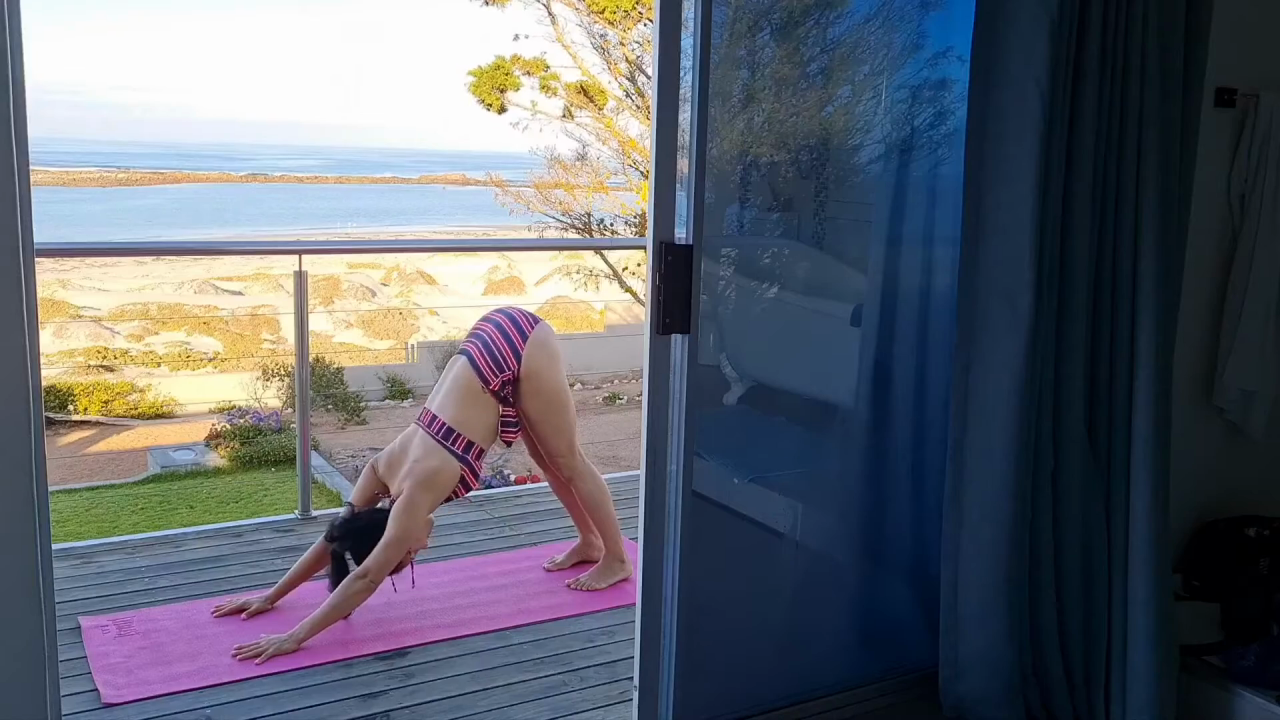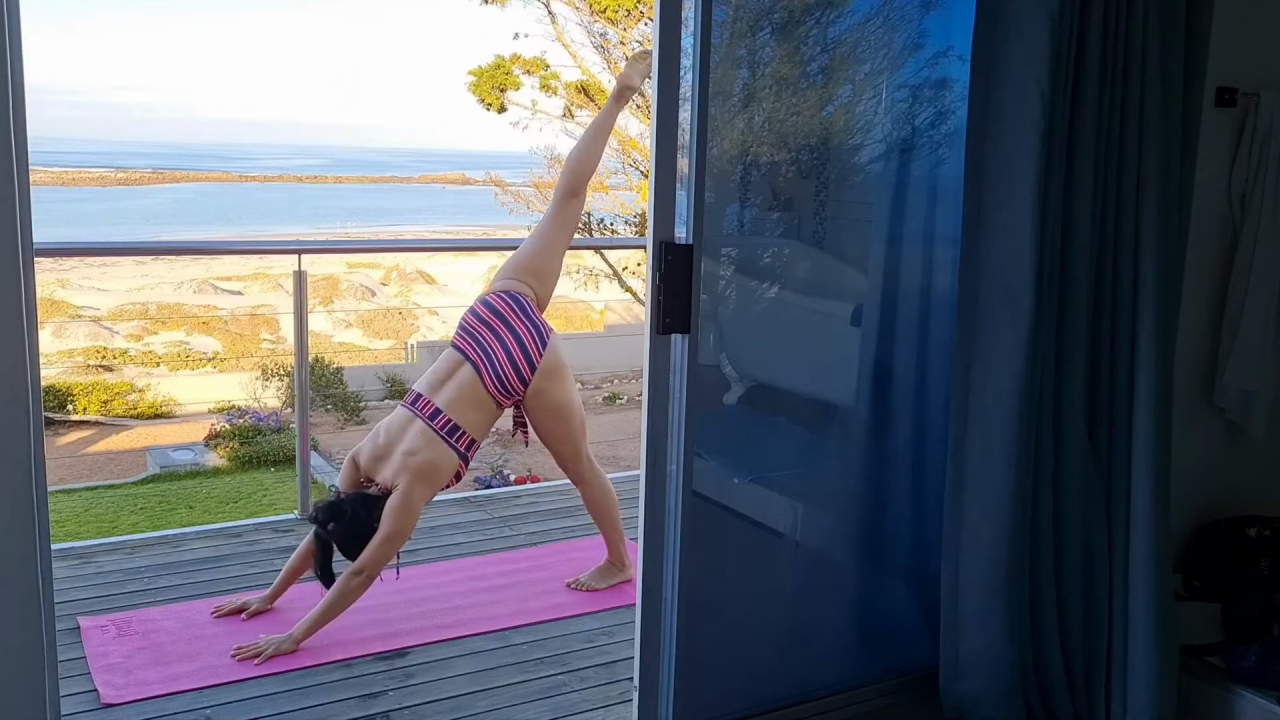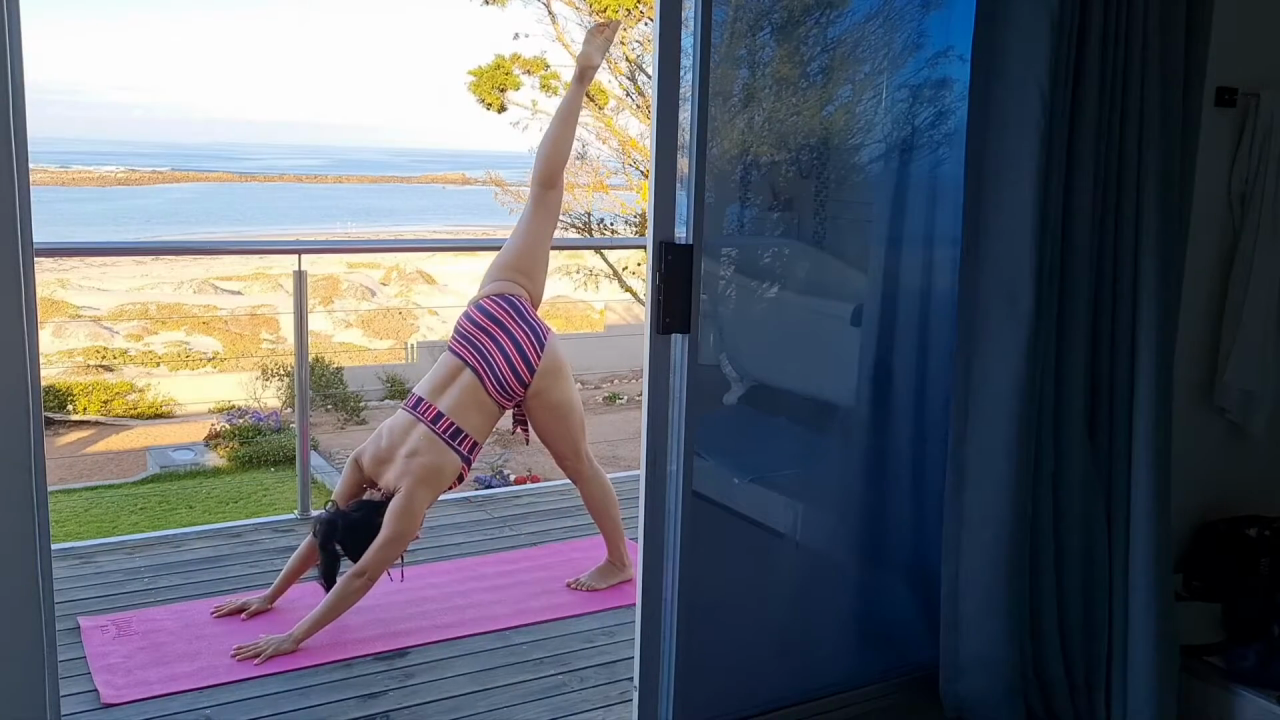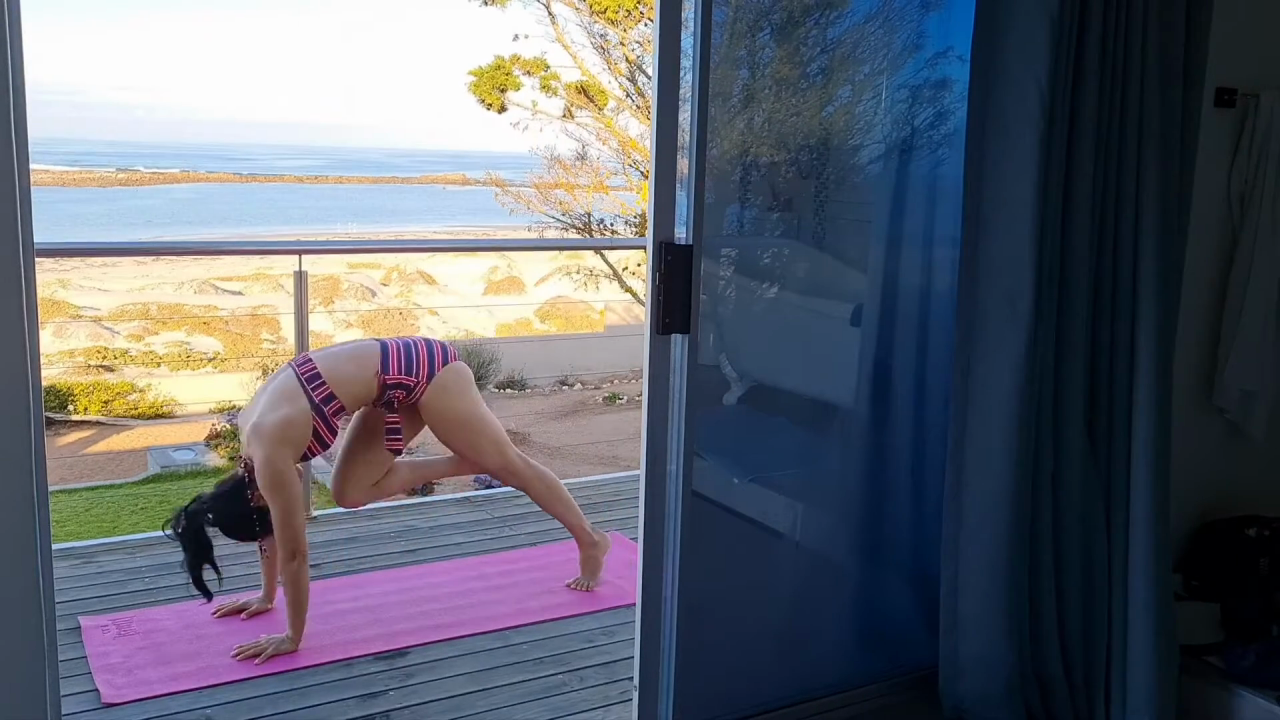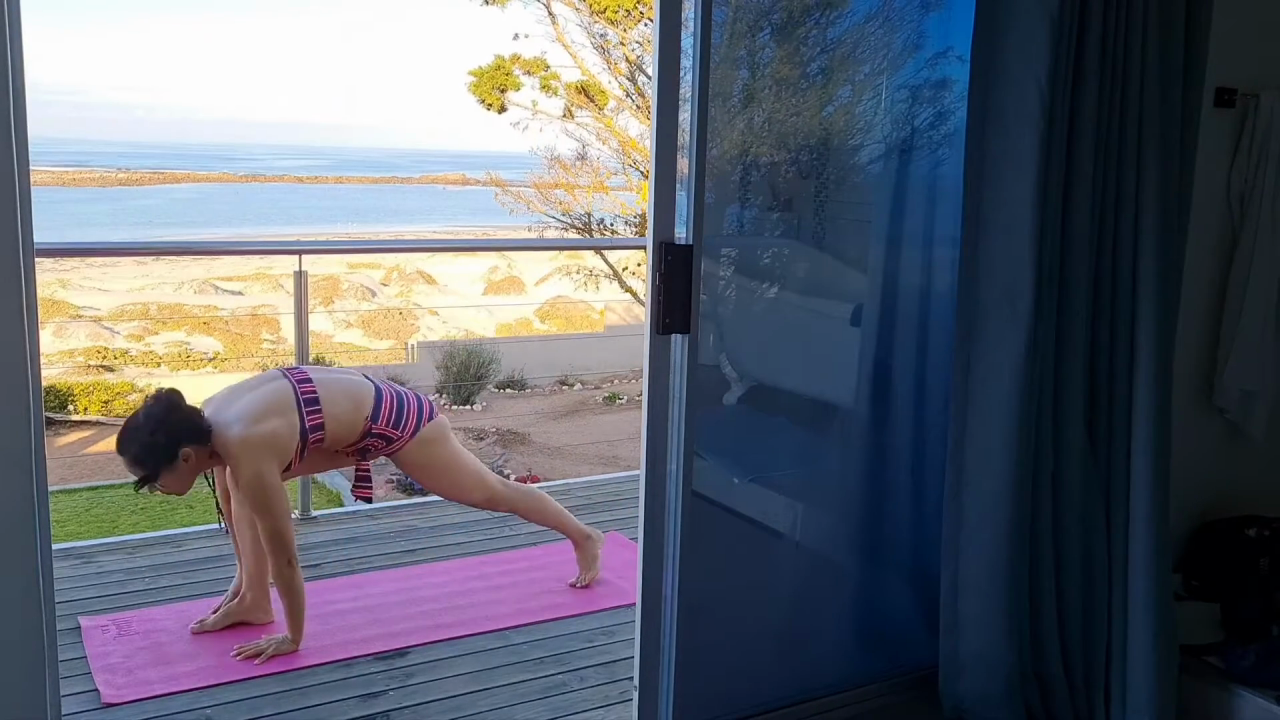
dt=0.7s
person 1, frame 1
left shoulder: (418, 487)
right shoulder: (384, 468)
left elbow: (366, 577)
right elbow: (337, 536)
left wrist: (296, 637)
right wrist: (272, 596)
left hip: (514, 342)
right hip: (498, 337)
left knee: (566, 460)
right knee: (545, 458)
left ankle: (617, 558)
right ankle: (589, 542)
person 1, frame 2
left shoulder: (409, 485)
right shoulder: (364, 458)
left elbow: (360, 575)
right elbow: (321, 531)
left wrist: (293, 637)
right wrist: (268, 596)
left hip: (520, 353)
right hip: (497, 318)
left knee: (579, 465)
right knee: (565, 198)
left ankle: (620, 564)
right ankle: (619, 97)
person 1, frame 3
left shoulder: (411, 487)
right shoulder: (371, 458)
left elbow: (360, 577)
right elbow: (325, 530)
left wrist: (292, 638)
right wrist: (267, 597)
left hip: (518, 351)
right hip: (495, 318)
left knee: (579, 465)
right knee: (543, 190)
left ankle: (621, 564)
right ankle: (581, 78)
person 1, frame 4
left shoulder: (269, 450)
right shoulder: (253, 431)
left elbow: (292, 552)
right elbow: (268, 529)
left wrist: (293, 637)
right wrist: (265, 595)
left hip: (414, 368)
right hip: (399, 368)
left knee: (510, 464)
right knee: (352, 493)
left ankle: (590, 541)
right ankle: (469, 460)
person 1, frame 5
left shoulder: (246, 452)
right shoulder: (206, 422)
left elbow: (284, 554)
right elbow: (233, 504)
left wrist: (293, 636)
right wrist: (245, 581)
left hip: (397, 419)
right hip: (358, 411)
left knee: (488, 492)
left ankle: (583, 538)
right ankle: (252, 601)
